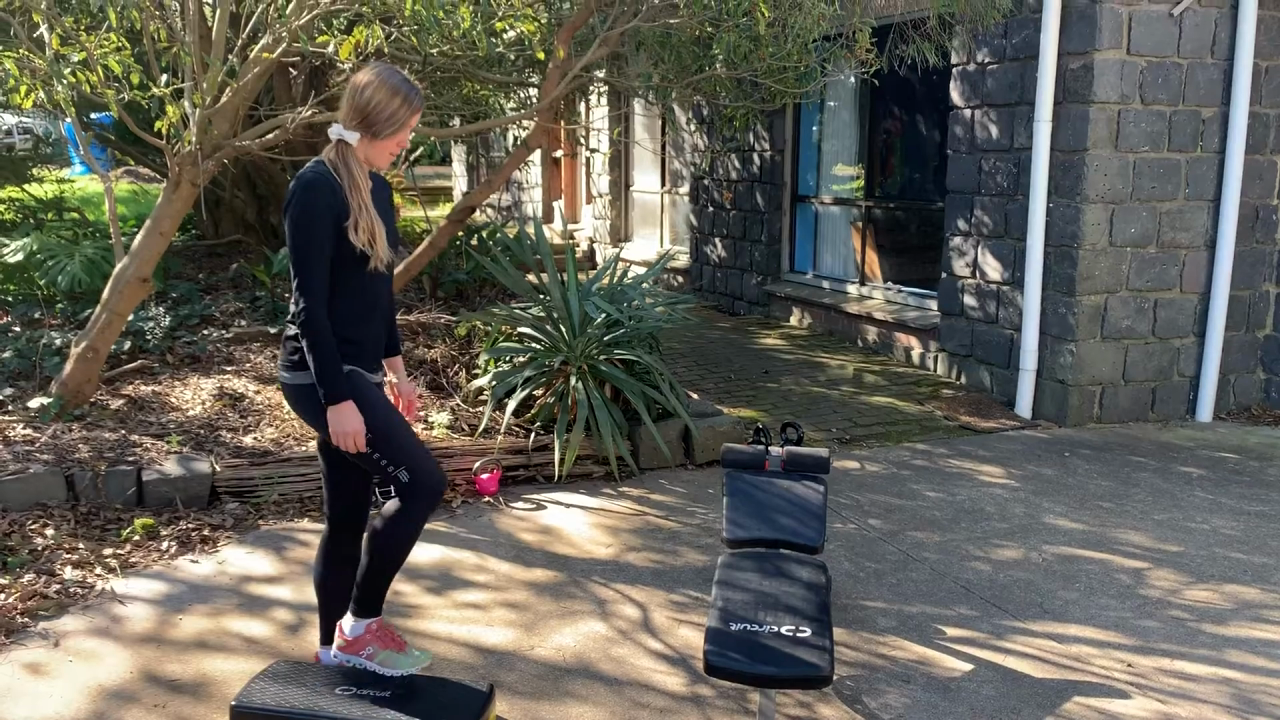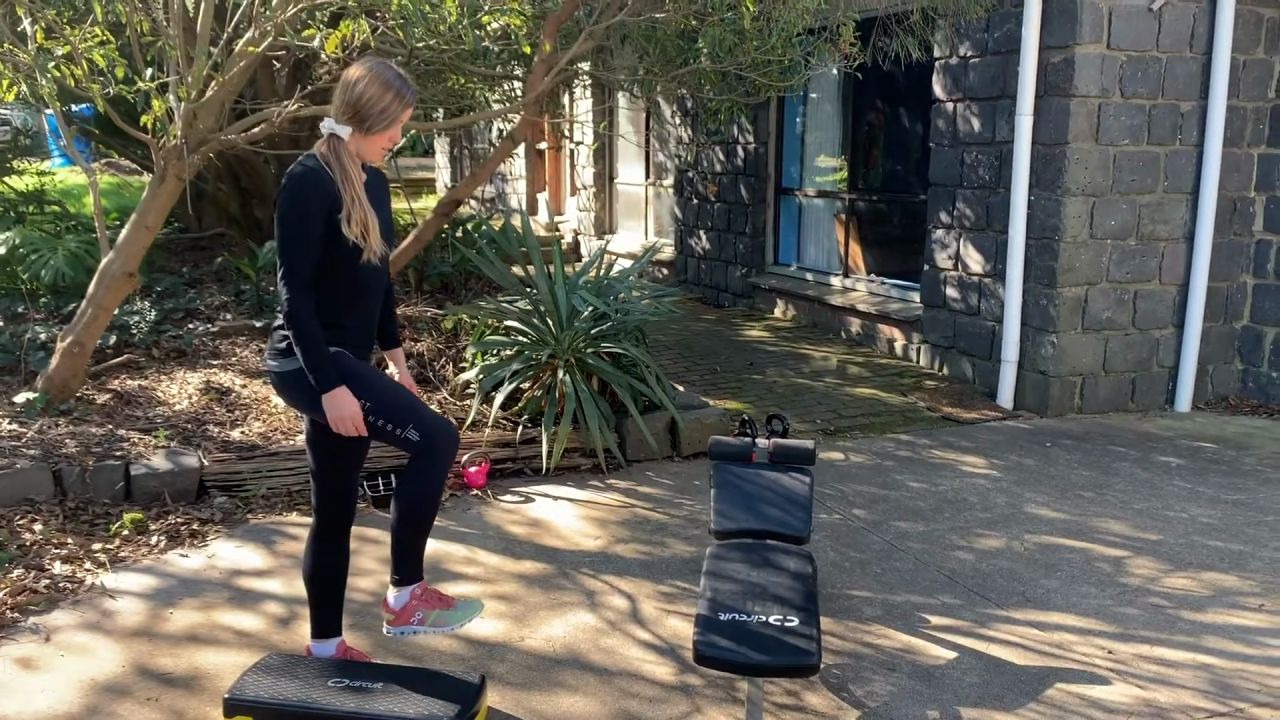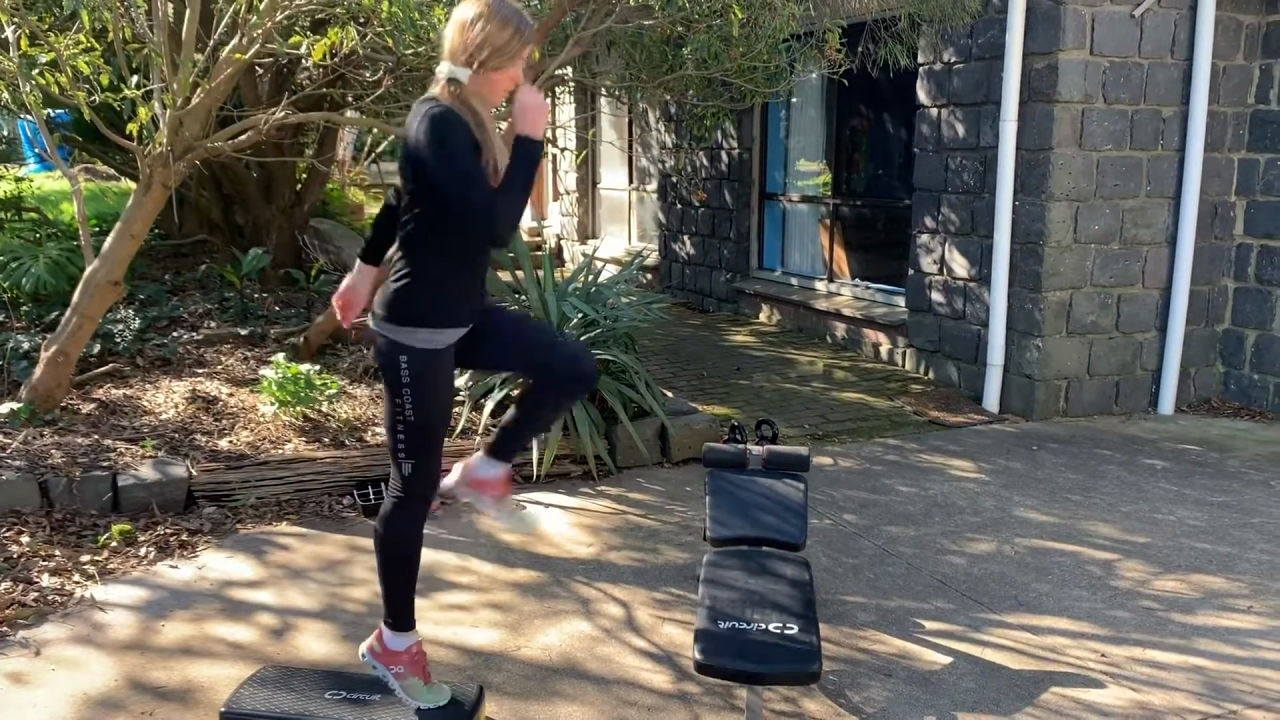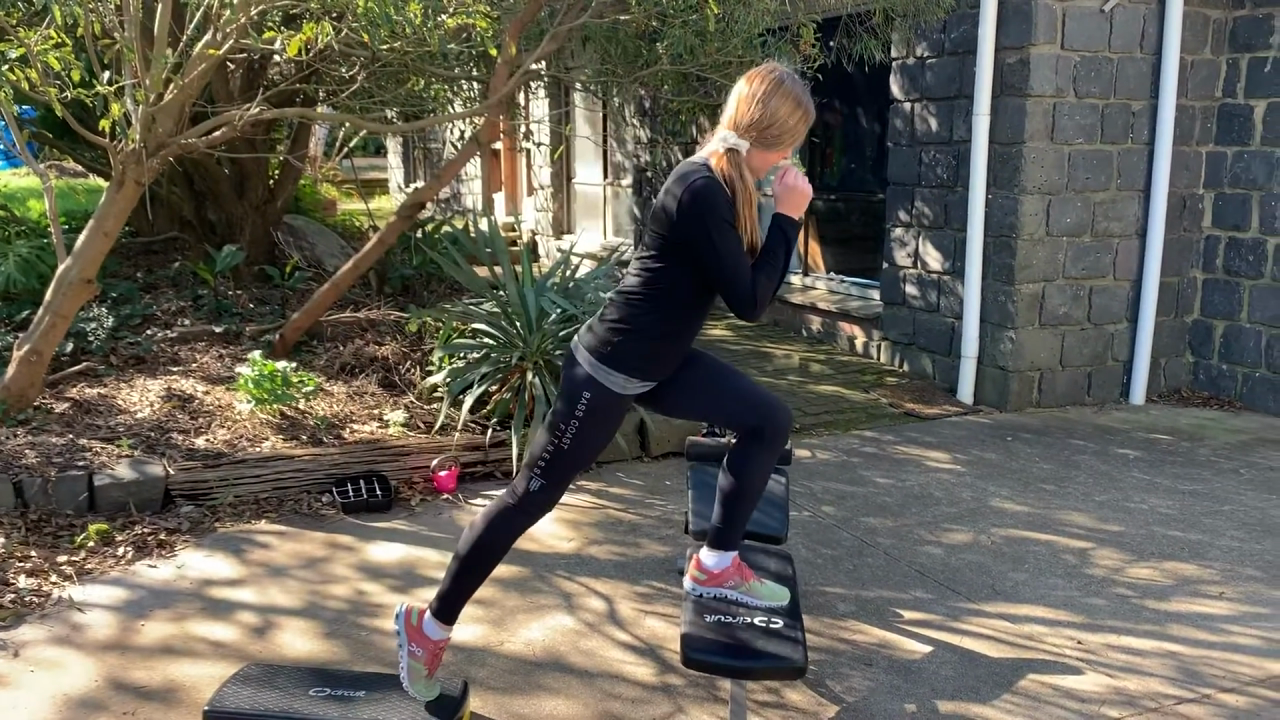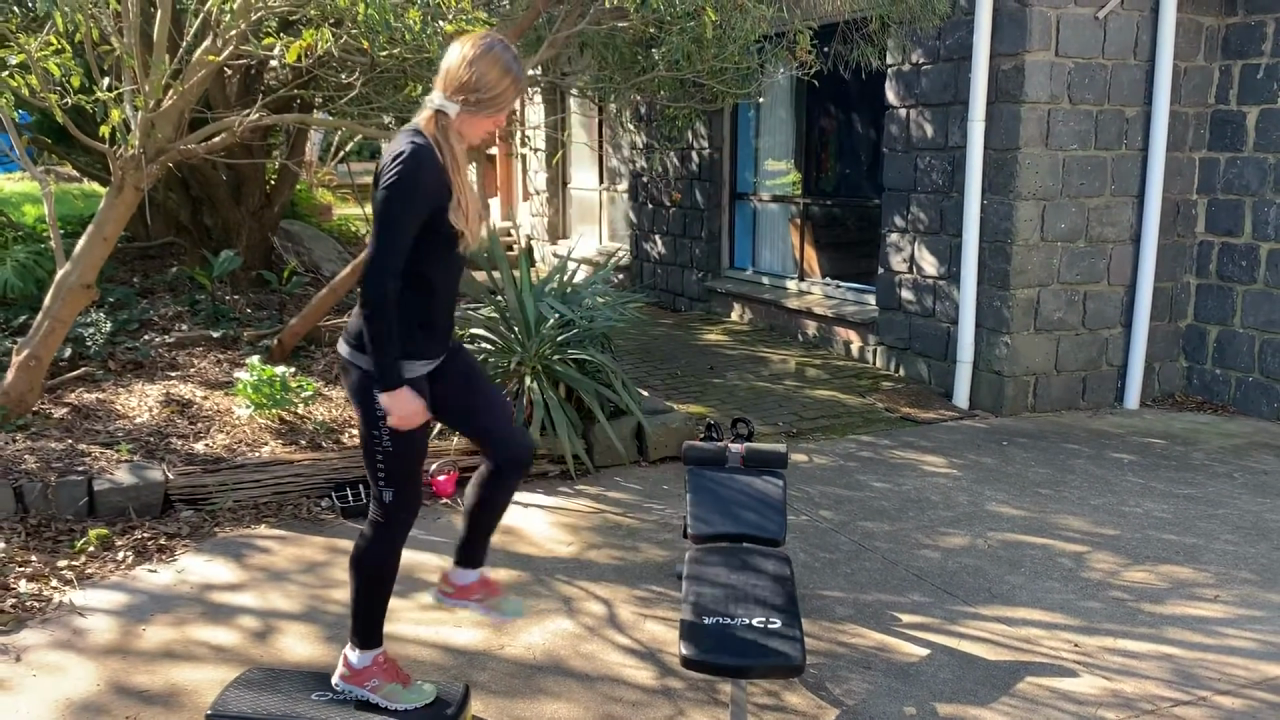
dt=1s
person 1, frame 1
left shoulder: (376, 188)
right shoulder: (317, 187)
right elbow: (310, 302)
left wrist: (394, 366)
right wrist: (337, 398)
left hip: (357, 371)
right hip: (321, 375)
left knee: (349, 516)
right knee: (422, 482)
left ankle: (335, 648)
right ankle: (360, 625)
person 1, frame 2
left shoulder: (373, 182)
right shoulder: (308, 182)
right elbow: (296, 293)
left wrist: (395, 356)
right wrist: (328, 385)
left hip: (345, 360)
right hip: (309, 363)
left knee: (336, 508)
right knee: (436, 438)
left ankle: (326, 644)
right ankle: (406, 595)
person 1, frame 3
left shoulder: (463, 116)
right shoulder: (438, 124)
left elbow: (402, 201)
right elbow: (494, 225)
left wrist: (365, 269)
right wrist: (529, 137)
left hip: (463, 316)
right hip: (415, 331)
left knee: (574, 367)
right knee: (415, 483)
left ankle: (485, 469)
right ankle: (393, 641)
person 1, frame 4
left shoulder: (723, 178)
right shoulder: (701, 191)
left elbow: (738, 280)
right elbow: (750, 302)
right wrist: (788, 217)
left hip: (661, 361)
right hip: (610, 368)
left knee: (770, 421)
right knee: (532, 495)
left ankle: (716, 564)
right ankle: (429, 624)
person 1, frame 5
left shoulder: (440, 153)
right shoulder: (416, 161)
right elbow: (378, 280)
right wrist: (392, 382)
left hip: (431, 351)
right hip: (389, 362)
left knee: (513, 448)
right knee: (398, 506)
left ankle: (463, 575)
right ankle: (361, 661)
